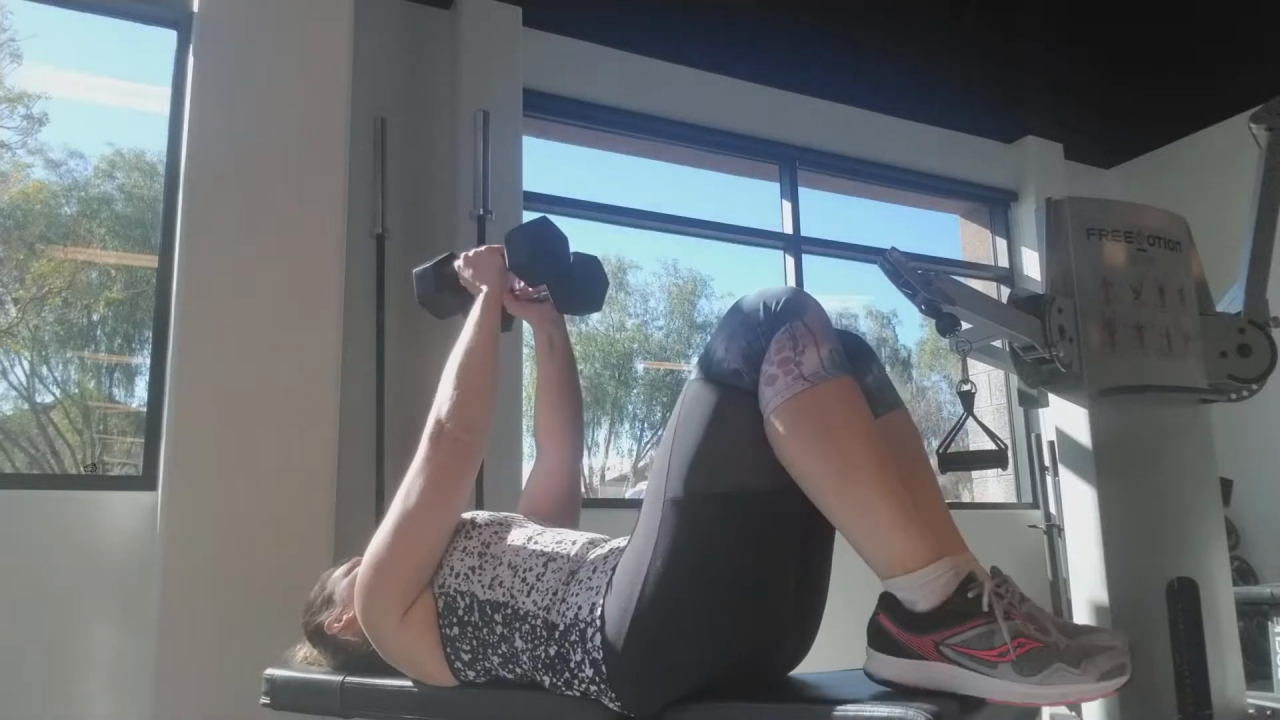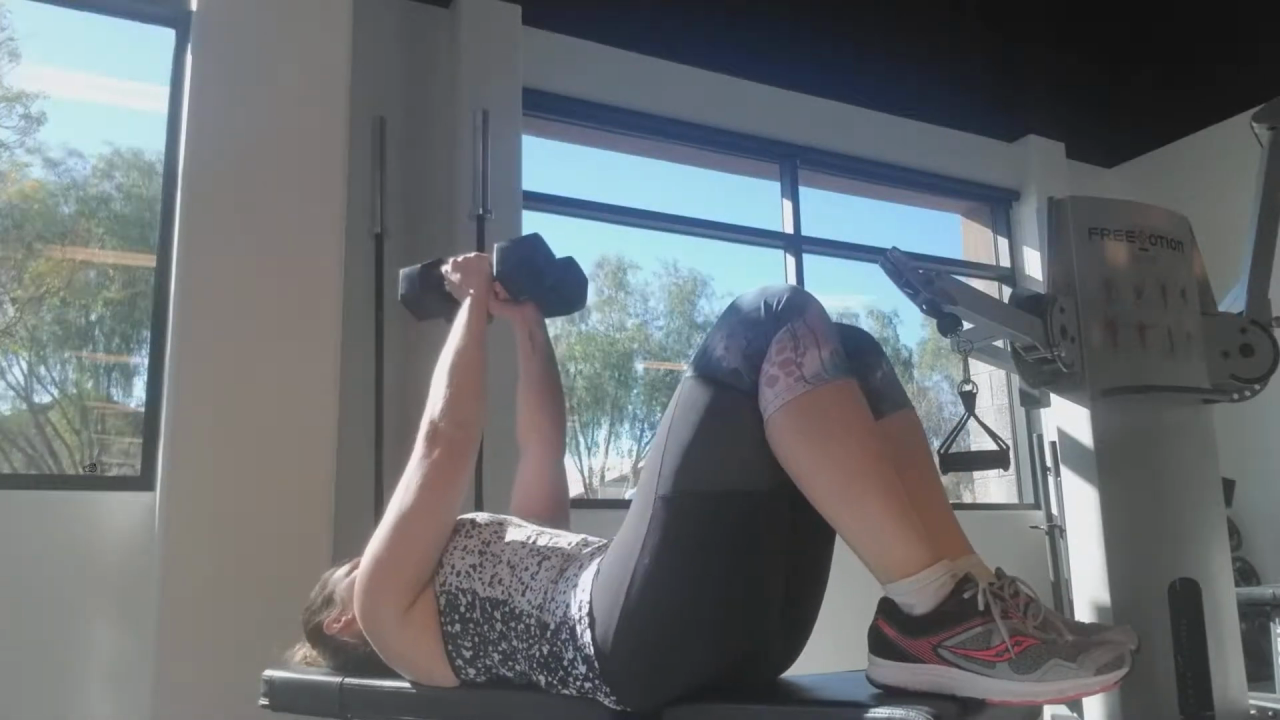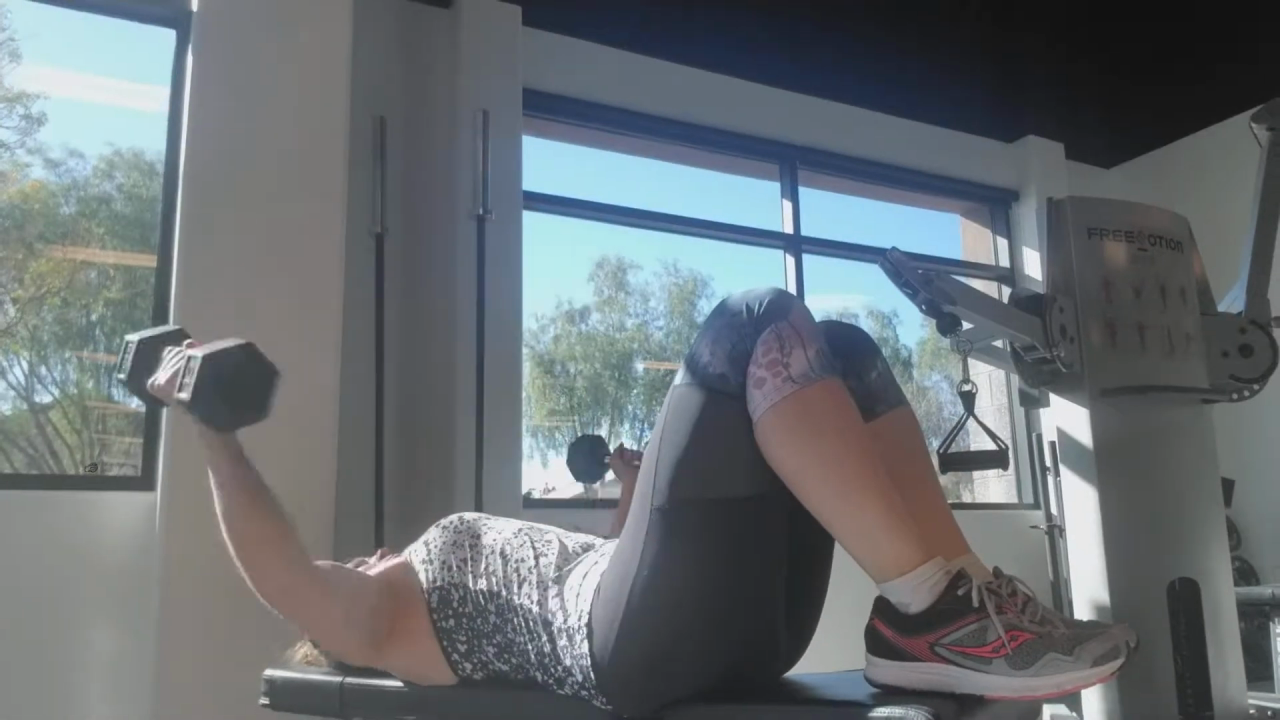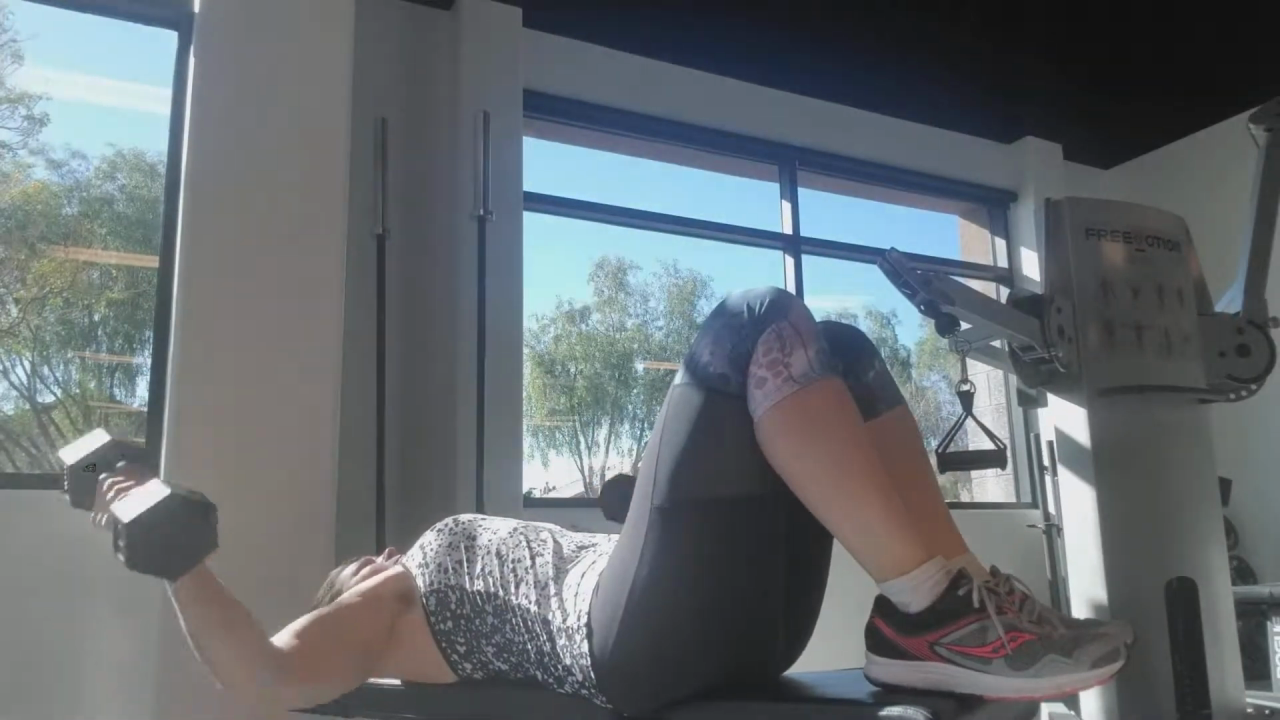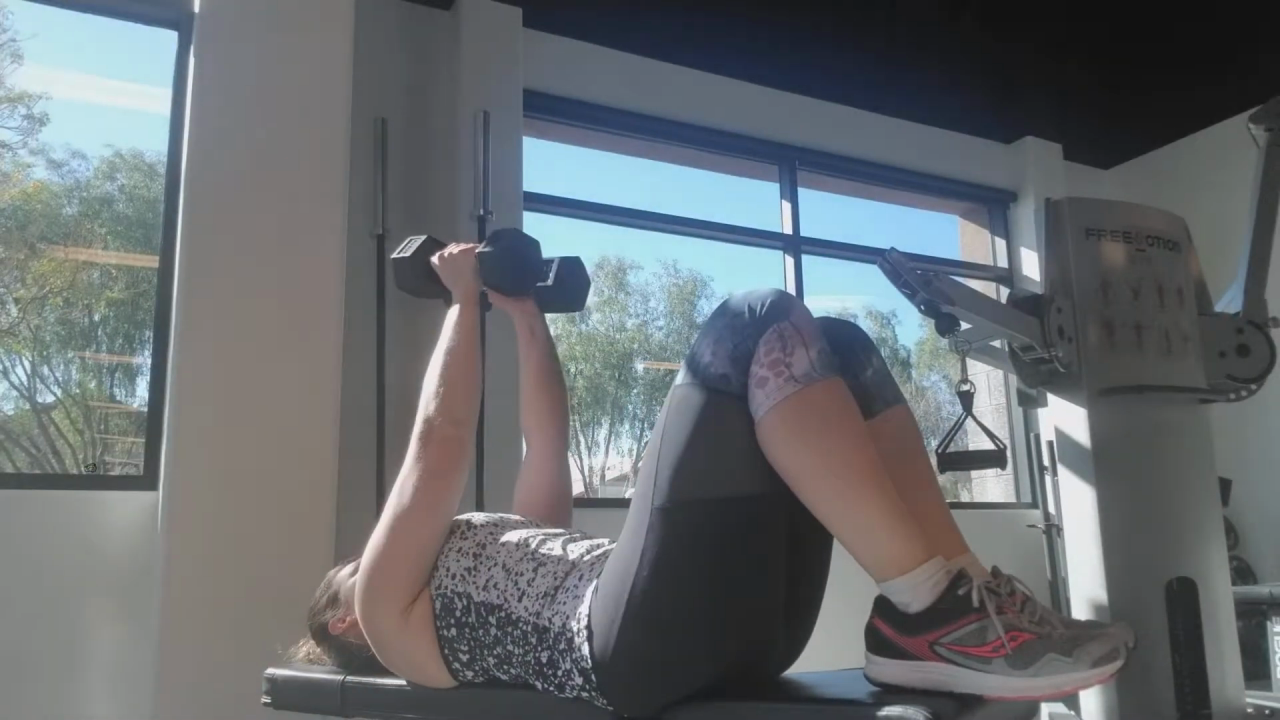
dt=1s
person 1, frame 1
left shoulder: (501, 549)
right shoulder: (388, 606)
left elbow: (559, 453)
right elbow: (453, 436)
left wrist: (546, 324)
right wrist: (487, 300)
left hip: (742, 621)
right hip: (651, 640)
left knee: (839, 356)
right knee: (776, 323)
left ankle: (964, 597)
right ankle: (932, 619)
person 1, frame 2
left shoulder: (497, 553)
right shoulder: (390, 607)
left elbow: (542, 449)
right elbow: (444, 440)
left wrist: (525, 322)
right wrist: (472, 304)
left hip: (741, 619)
right hip: (643, 634)
left knee: (845, 354)
right knee: (778, 323)
left ankle: (965, 593)
right ankle: (932, 620)
person 1, frame 3
left shoulder: (458, 567)
right shoulder: (382, 615)
right elbow: (286, 574)
left wrist: (631, 487)
right wrist: (212, 428)
left hip: (736, 622)
right hip: (639, 636)
left knee: (841, 350)
right knee: (762, 325)
left ankle: (955, 594)
right ankle: (928, 619)
person 1, frame 4
left shoulder: (453, 566)
right shoulder: (386, 616)
left wrist: (634, 502)
left hip: (728, 619)
right hip: (638, 636)
left knee: (838, 351)
right knee: (757, 324)
left ankle: (949, 602)
right ankle: (928, 618)
person 1, frame 5
left shoulder: (499, 547)
right shoulder: (393, 609)
left elbow: (547, 443)
right elbow: (440, 439)
left wrist: (524, 316)
right wrist: (464, 301)
left hip: (741, 618)
right hip: (642, 640)
left knee: (838, 349)
right knee: (759, 327)
left ankle: (958, 589)
right ankle: (929, 613)
